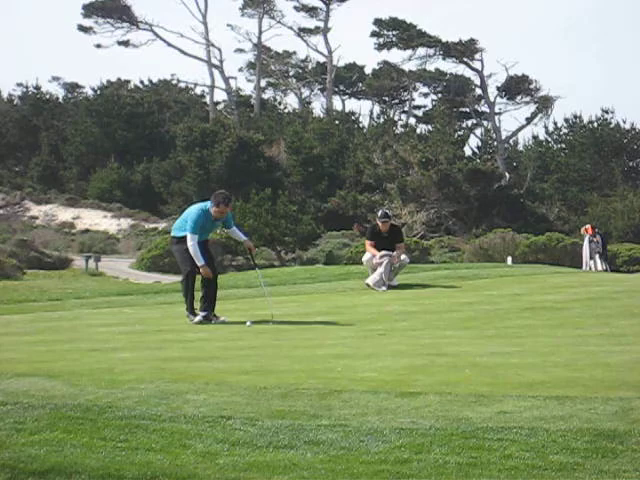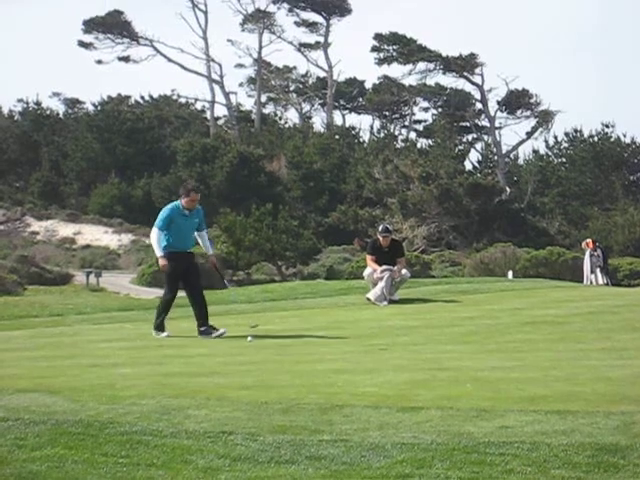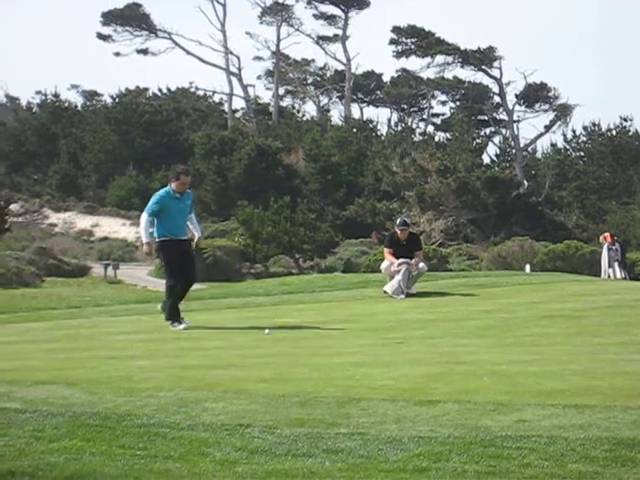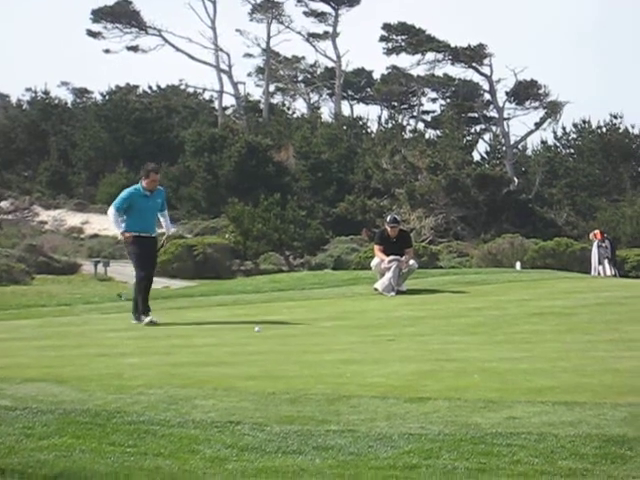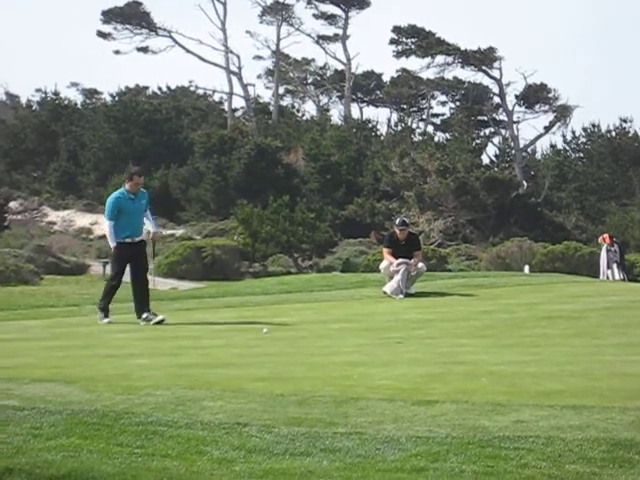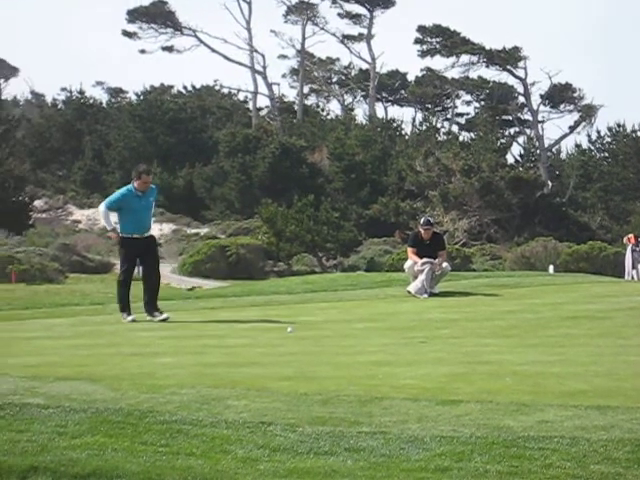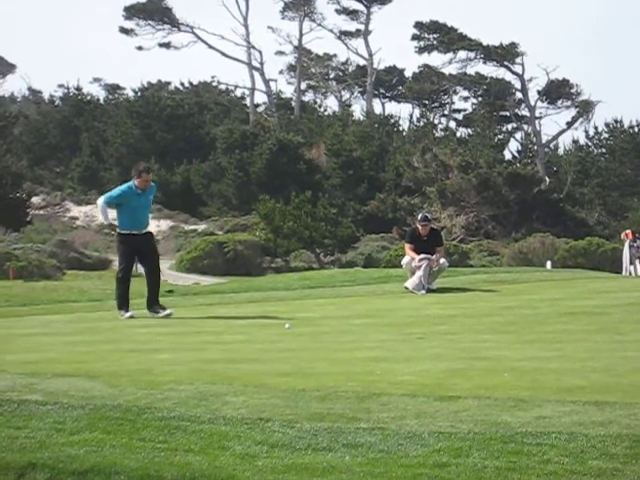
dt=0.4s
person 1, frame 1
left shoulder: (225, 213)
right shoulder: (198, 213)
left elbow: (231, 229)
right elbow: (191, 242)
left wrist: (245, 240)
right wrist: (201, 265)
left hip: (200, 241)
right hip: (181, 240)
left knee: (212, 273)
right knee: (190, 271)
left ankle: (206, 312)
right ankle: (190, 311)
person 1, frame 2
left shoulder: (198, 211)
right shoulder: (170, 211)
left elbow: (201, 233)
right elbow: (155, 234)
left wrist: (210, 253)
right wrist: (161, 256)
left hip: (187, 254)
right hip: (169, 255)
left knee: (196, 290)
right knee: (171, 291)
left ankle: (204, 327)
right ankle: (158, 326)
person 1, frame 3
left shoulder: (189, 195)
right shoulder: (161, 196)
right elbow: (145, 218)
left wrist: (198, 233)
right wrist: (146, 241)
left hip: (184, 242)
right hip: (166, 243)
left knee: (190, 277)
right knee: (173, 280)
left ankle: (169, 307)
right ankle: (173, 318)
person 1, frame 4
left shoulder: (161, 192)
right shoulder: (130, 194)
left elbow: (163, 213)
right elbow: (112, 212)
left wrist: (168, 230)
right wrist: (122, 231)
left hip: (151, 239)
right hip: (135, 239)
left knee: (148, 275)
right knee: (142, 273)
left ankle: (139, 312)
right ankle: (142, 312)
person 1, frame 5
left shoulder: (144, 194)
right shoulder: (115, 199)
right elbow: (109, 224)
left wrist: (153, 228)
right wrist: (114, 245)
left hip: (138, 243)
right hip: (121, 245)
left knee: (141, 279)
right knee: (115, 279)
left ankle: (144, 313)
right ankle: (102, 310)
person 1, frame 6
left shoulder: (153, 191)
right shoulder: (123, 195)
right elbow: (103, 208)
right wrist: (111, 228)
left hip: (147, 238)
right hip: (128, 240)
left knee: (152, 274)
right knee: (126, 276)
left ankle: (151, 309)
right ankle: (125, 311)
person 1, frame 7
left shoulder: (152, 188)
right shoulder: (123, 192)
right elbow: (101, 202)
right wrist: (108, 222)
left hip: (145, 235)
right hip: (126, 237)
left knee: (153, 269)
right knee: (124, 273)
left ankle: (154, 305)
right ankle: (123, 307)
